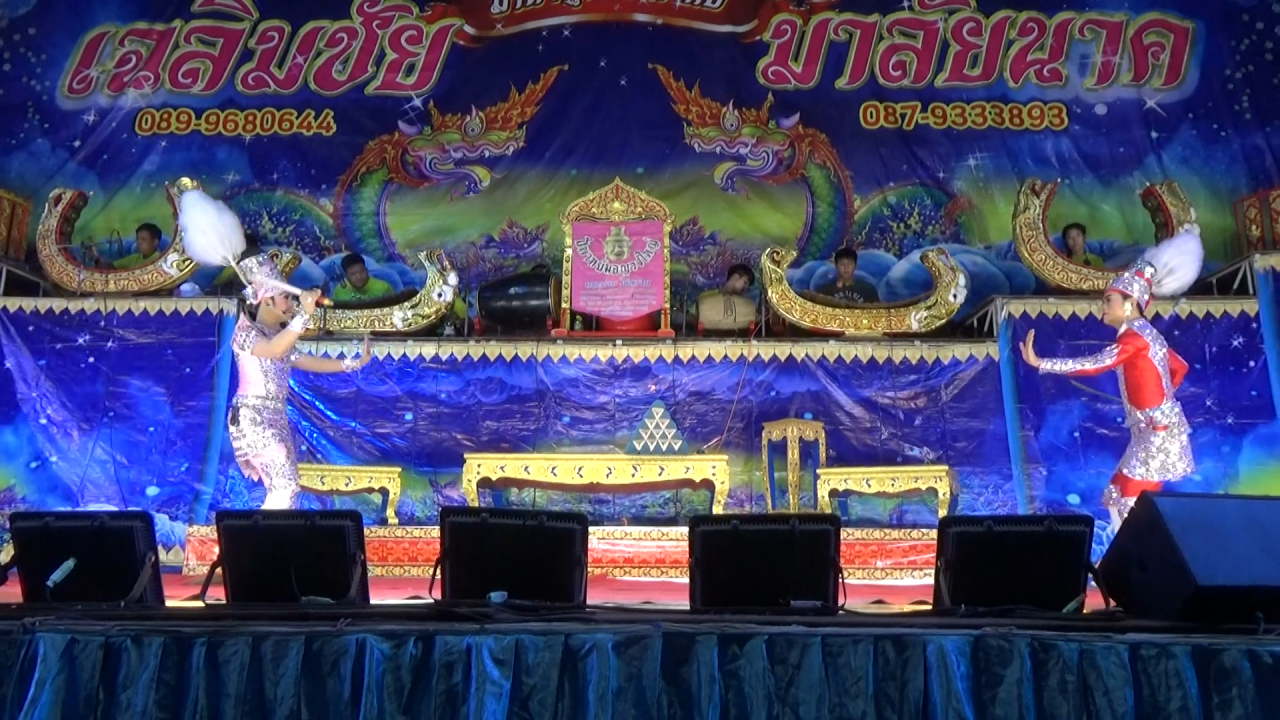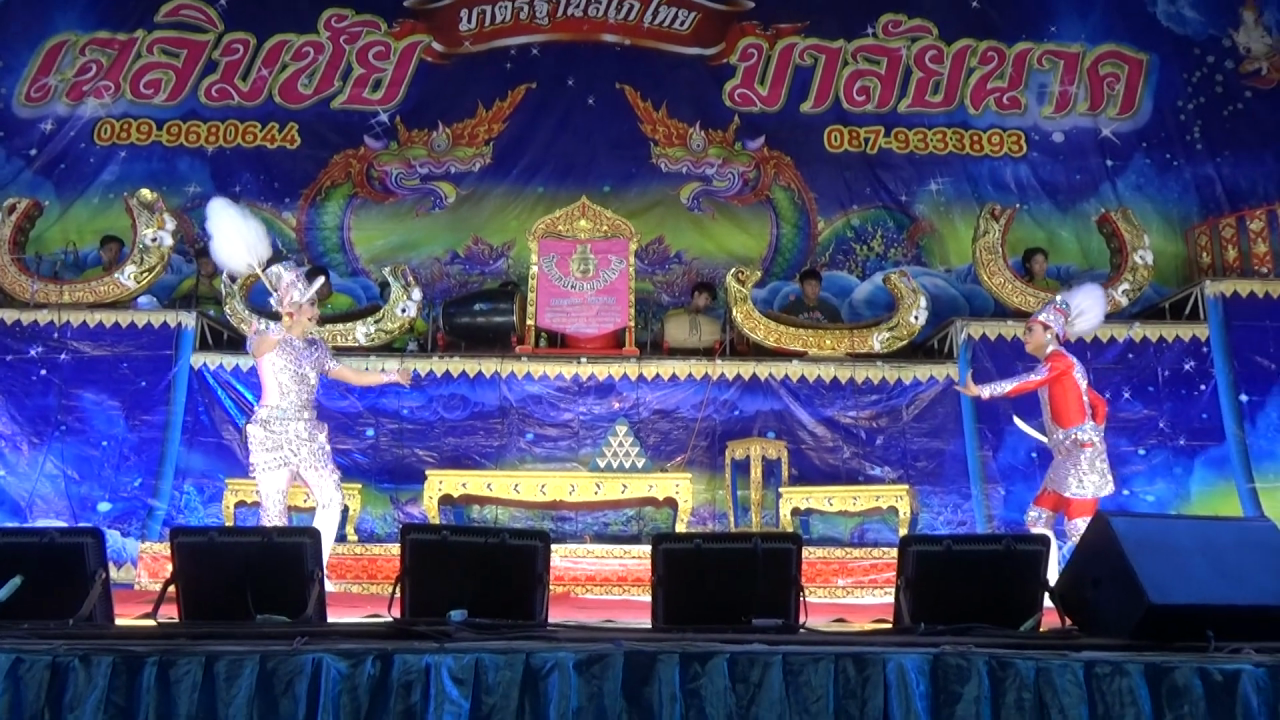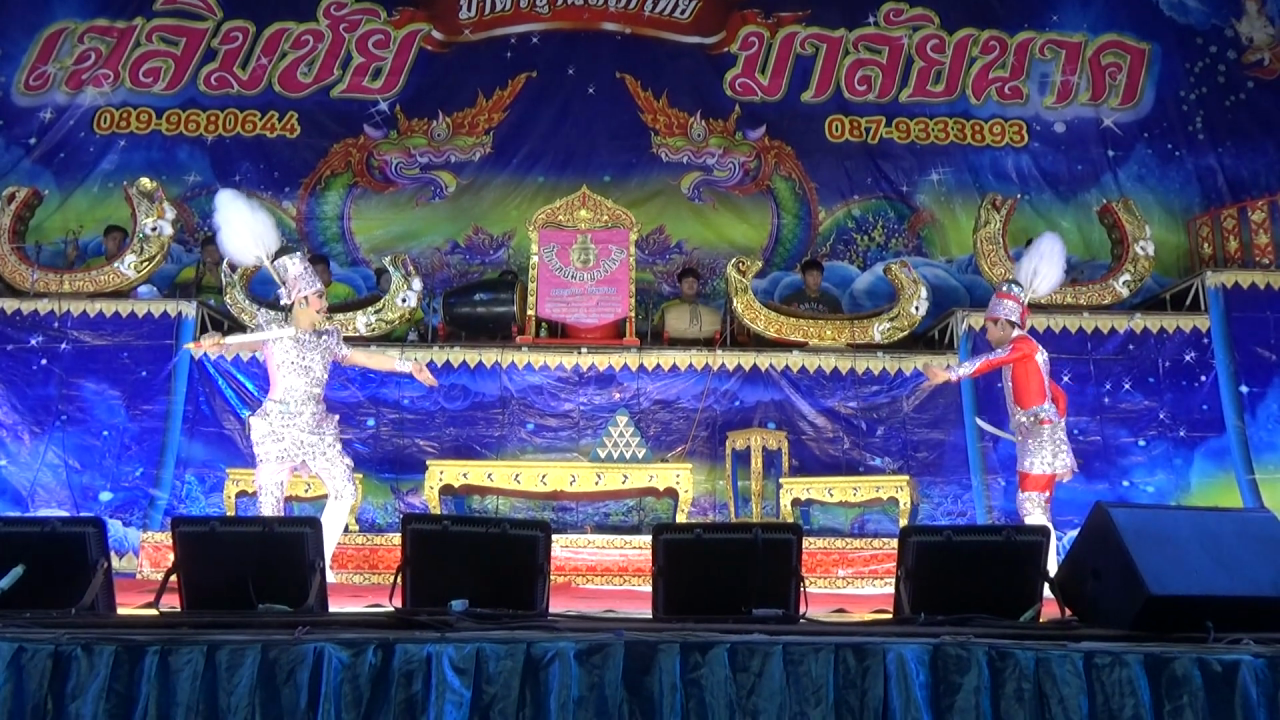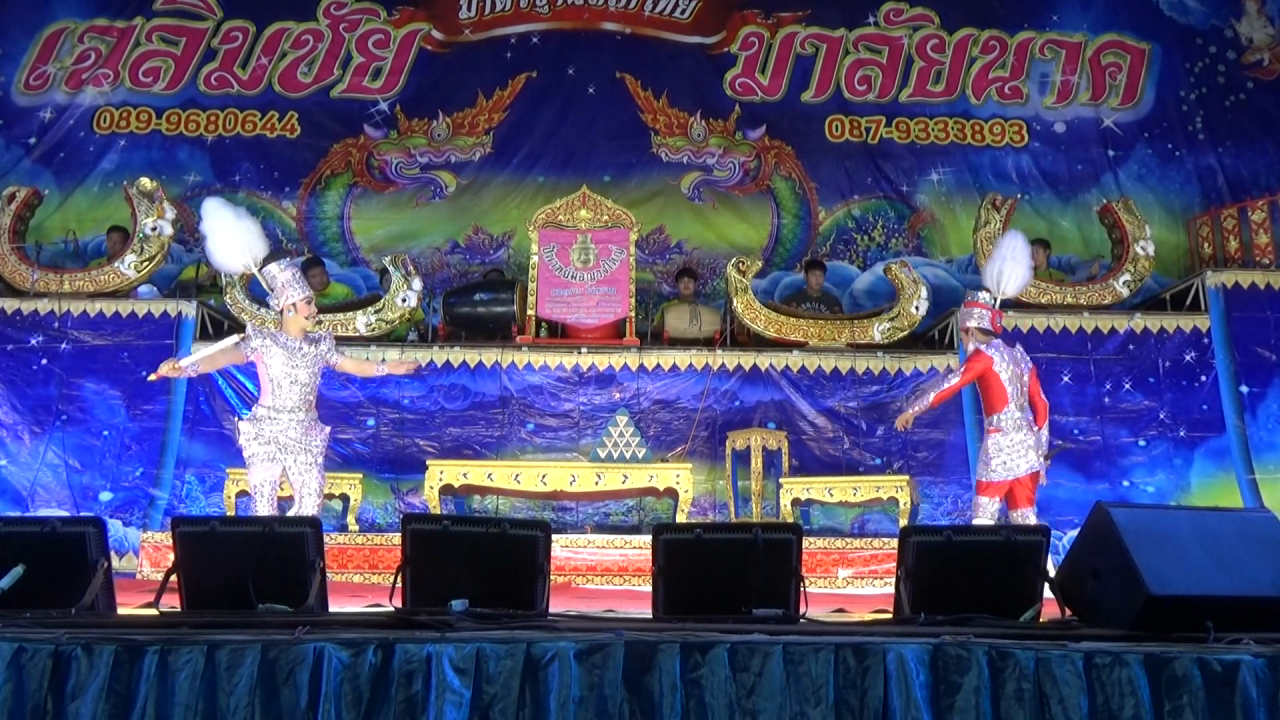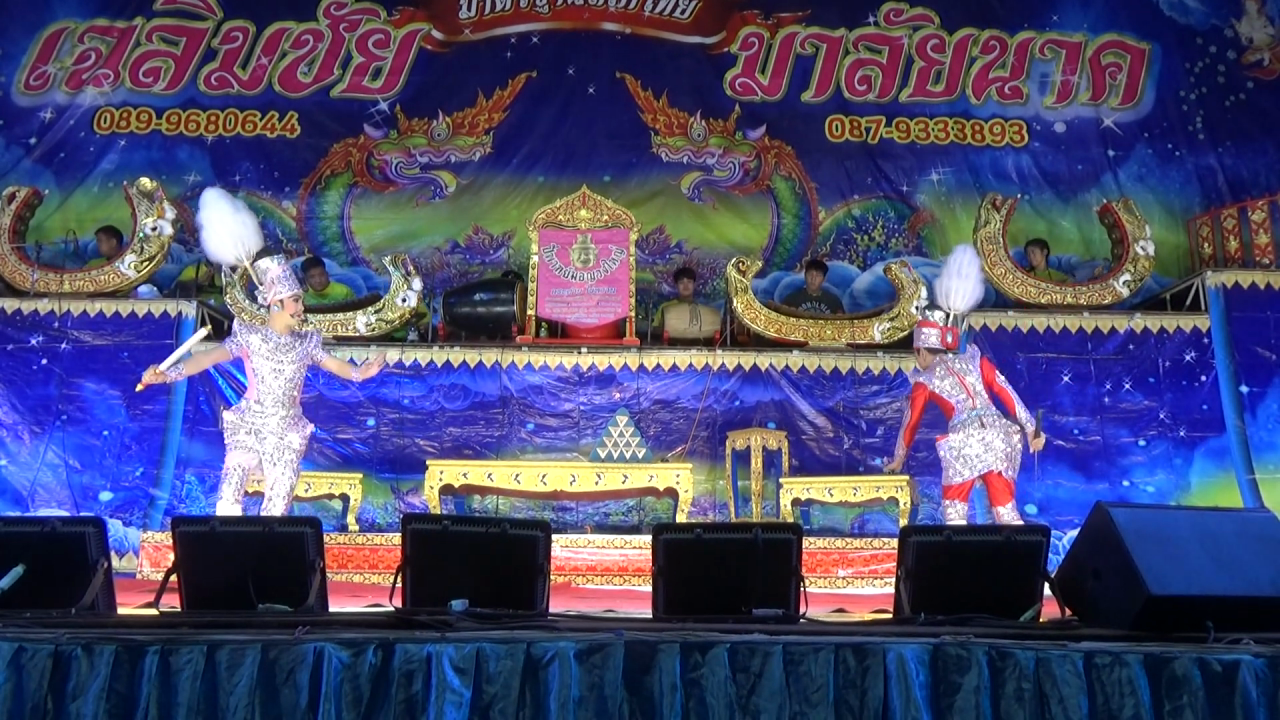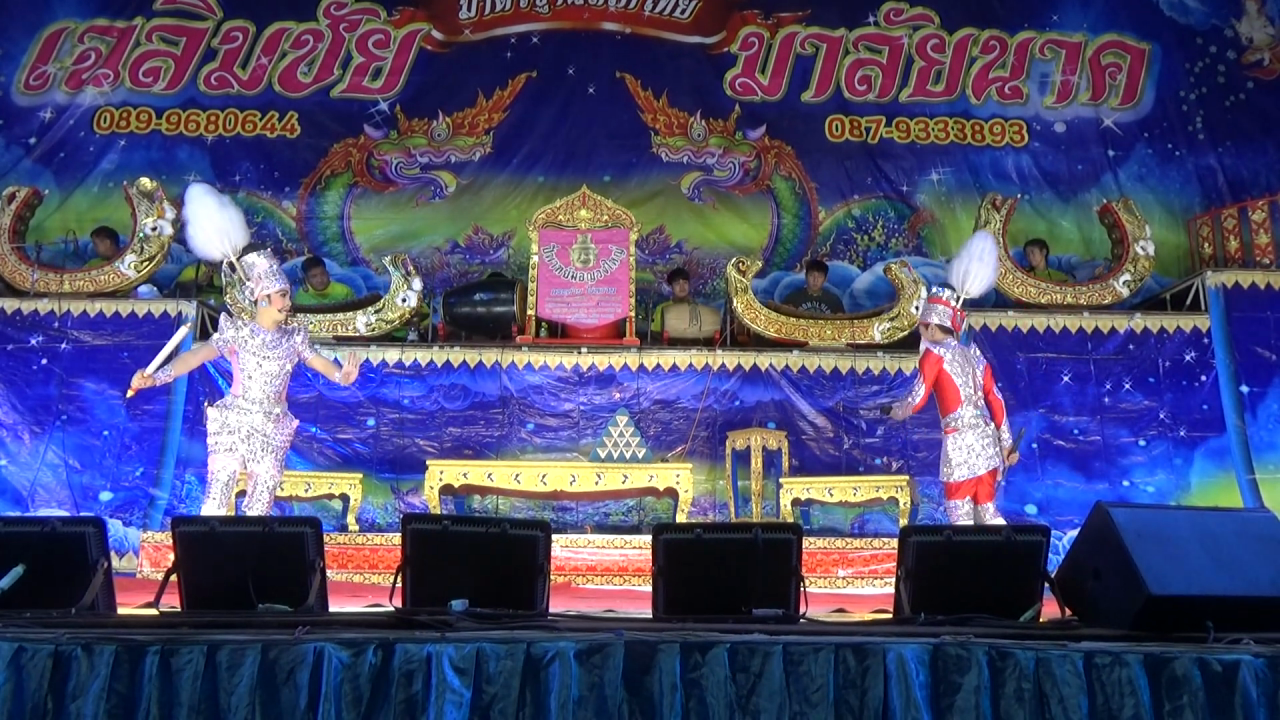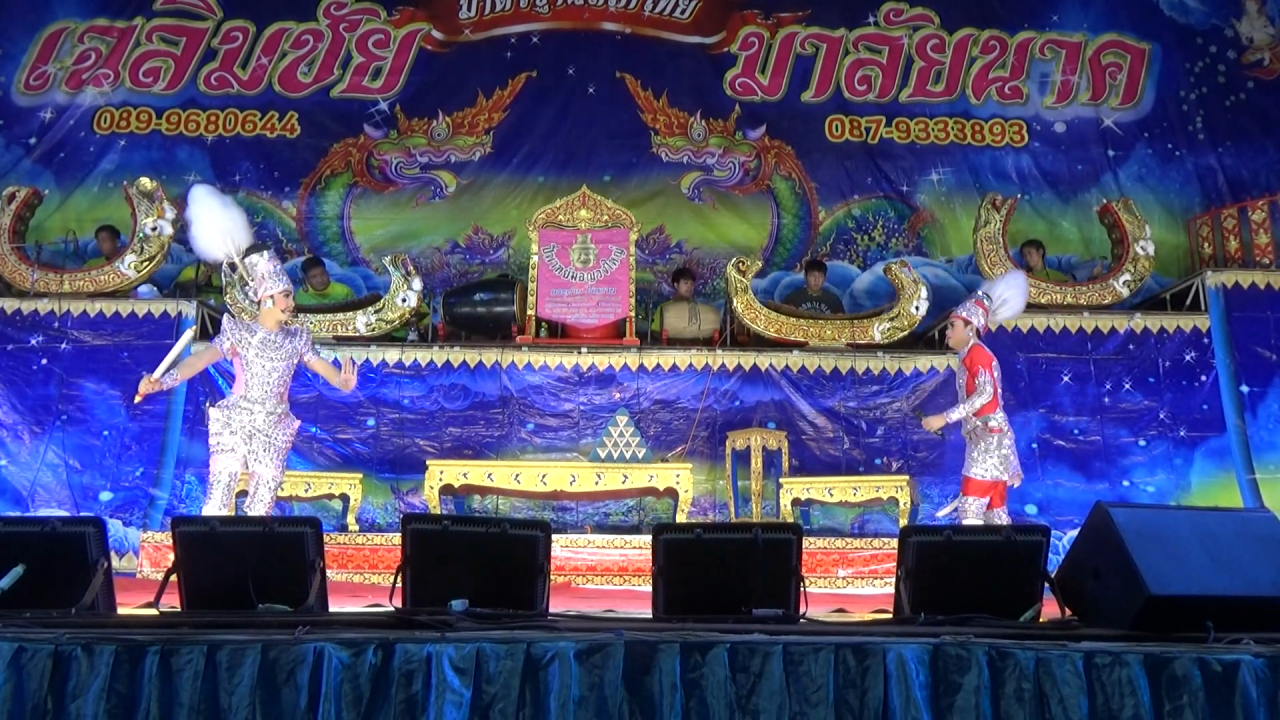
dt=0.7s
person 1, frame 1
left shoulder: (281, 335)
right shoulder: (245, 330)
left elbow: (312, 363)
right elbow: (276, 350)
left wrist: (356, 362)
right wrist: (304, 312)
left hip: (277, 420)
right hip: (252, 419)
left knee: (283, 489)
right knee: (285, 483)
person 1, frame 2
left shoulder: (316, 347)
right shoulder: (264, 333)
left elbow: (349, 374)
right elbow: (260, 348)
left wrist: (392, 376)
right wrist: (282, 328)
left hip: (308, 433)
right hip: (272, 432)
left knee: (332, 499)
right knee: (274, 510)
person 1, frame 3
left shoulder: (328, 339)
right shoulder: (274, 332)
left elbow: (366, 358)
right elbow: (247, 342)
left wrist: (410, 366)
right wrist: (220, 344)
left hip: (317, 428)
right hip: (279, 427)
left knee: (345, 489)
right knee: (271, 499)
left ankle: (321, 561)
person 1, frame 4
left shoulder: (320, 345)
right shoulder: (262, 341)
left elbow: (351, 365)
right elbow: (225, 357)
left wrist: (386, 368)
right wrist: (184, 369)
left hip: (305, 436)
right hip: (266, 433)
left knee: (309, 506)
right knee: (265, 509)
person 1, frame 5
left shoulder: (307, 342)
right shoulder: (250, 337)
left elbow: (334, 364)
right elbow: (210, 357)
left wrist: (359, 372)
right wrist: (168, 374)
left hip: (287, 433)
right hip: (250, 425)
left knee: (278, 503)
right knee: (231, 492)
person 1, frame 6
left shoulder: (294, 337)
right shoulder: (237, 331)
left elbow: (320, 362)
right elbow: (198, 355)
left wrist: (342, 376)
right wrist: (156, 377)
left hip: (272, 431)
right hip: (233, 425)
left knee: (261, 503)
right knee: (218, 495)
person 1, frame 7
left shoulder: (296, 337)
right shoulder: (240, 331)
left elbow: (320, 365)
right elbow: (205, 356)
left wrist: (343, 380)
right wrist: (163, 381)
left hip: (274, 432)
right hip: (236, 425)
left knee: (262, 504)
right knee: (219, 498)
person 2, frame 1
left shoulder: (1136, 338)
right shoulder: (1145, 334)
left elbow: (1094, 365)
right elbow: (1181, 367)
left wrist: (1040, 363)
left hip: (1157, 434)
right hip: (1149, 433)
left knee: (1132, 508)
right knee: (1115, 497)
person 2, frame 2
left shoulder: (1060, 361)
right shoulder: (1059, 367)
left elbow: (1027, 382)
right elbow: (1099, 404)
left wrist: (981, 391)
right wrist: (1094, 438)
left hip: (1081, 457)
right hip: (1067, 458)
left knee: (1079, 528)
right knee: (1038, 518)
right ankle: (1051, 585)
person 2, frame 3
left shoulder: (1024, 344)
right shoulder: (1022, 355)
left elbow: (989, 360)
right elbow: (1059, 397)
left wrist: (950, 375)
right wrist: (1056, 433)
left hip: (1041, 437)
right hip: (1035, 439)
left knee: (1030, 505)
right knee: (1036, 509)
left ankle: (1047, 568)
right ankle: (1050, 573)
person 2, frame 4
left shoulder: (984, 355)
right shoulder: (1019, 356)
left elbow: (949, 386)
right elbow: (1040, 404)
left wrist: (912, 410)
right wrist: (1041, 446)
left hip: (1002, 441)
right hip: (1027, 443)
left knee: (984, 511)
right knee: (1024, 514)
person 2, frame 5
left shoulder: (924, 380)
right shoulder: (975, 359)
left elbow: (910, 422)
right elbow: (1005, 392)
left wrist: (898, 459)
right wrist: (1030, 427)
left hip: (964, 443)
right hip: (997, 439)
left knee: (954, 513)
right knee: (1006, 511)
person 2, frame 6
left shoulder: (933, 352)
right shoulder: (973, 354)
left elbow: (918, 399)
right elbow: (996, 400)
left wrist: (898, 410)
right wrist: (1006, 442)
left hip: (960, 442)
right hip: (986, 441)
left knee: (960, 517)
right knee: (987, 512)
person 2, frame 7
left shoulder: (976, 351)
right shoulder: (971, 358)
left elbow: (985, 394)
left wrist: (944, 418)
left hip: (989, 441)
right hip: (984, 443)
left knee: (970, 510)
right knee: (995, 515)
